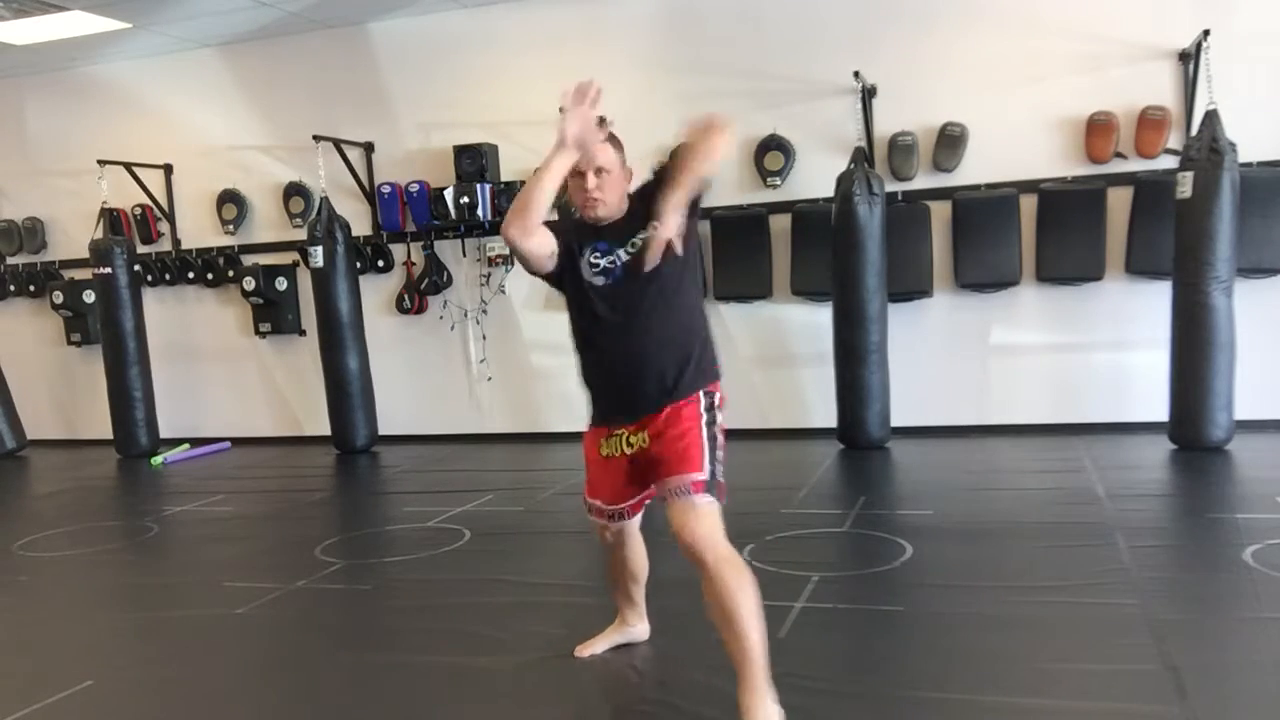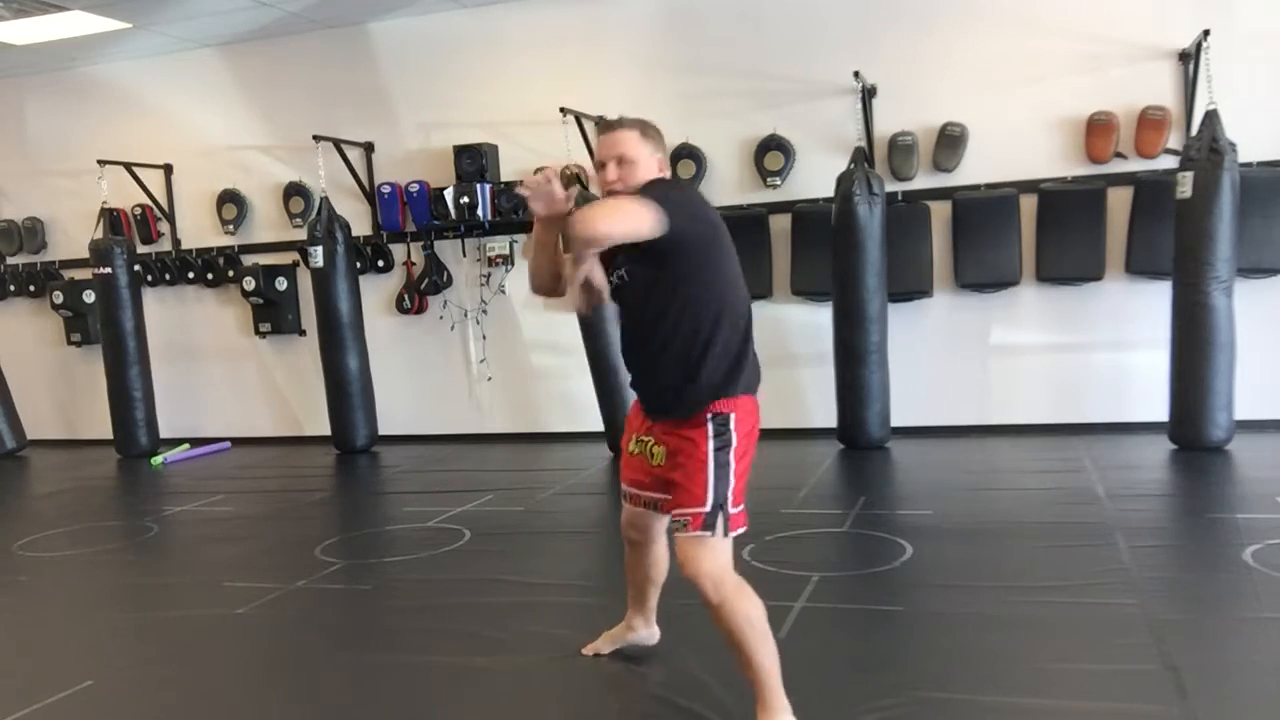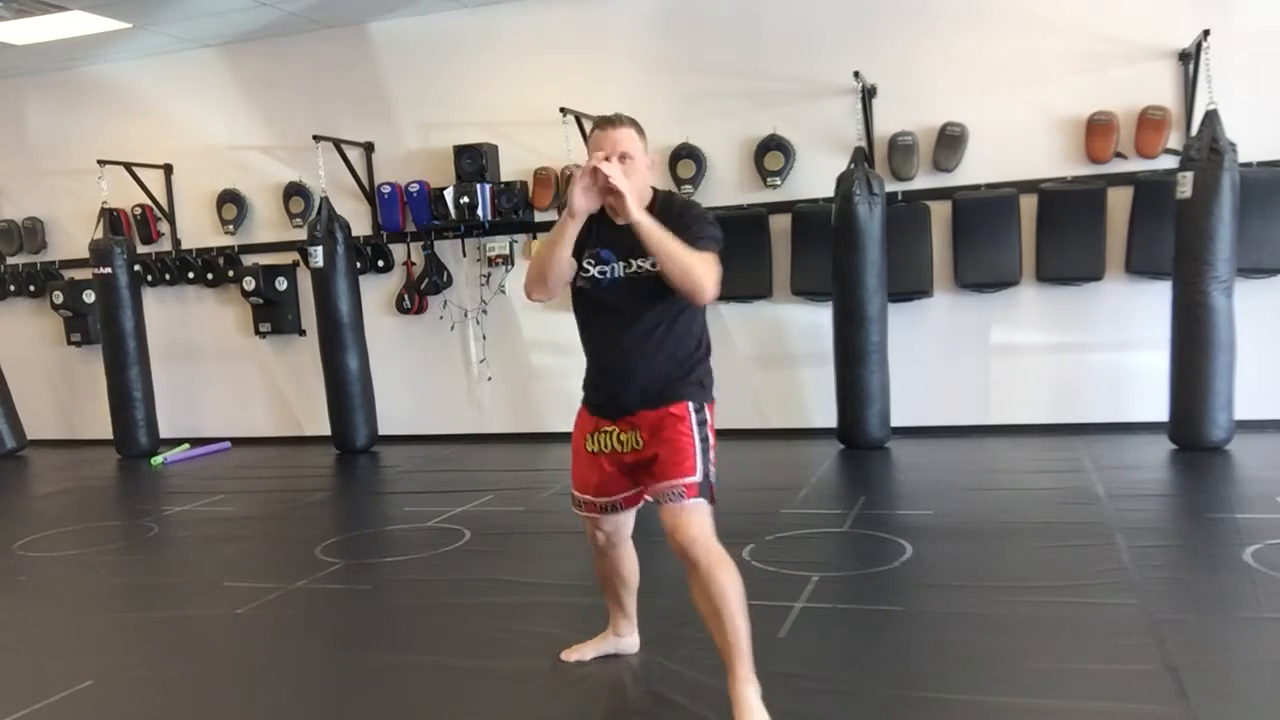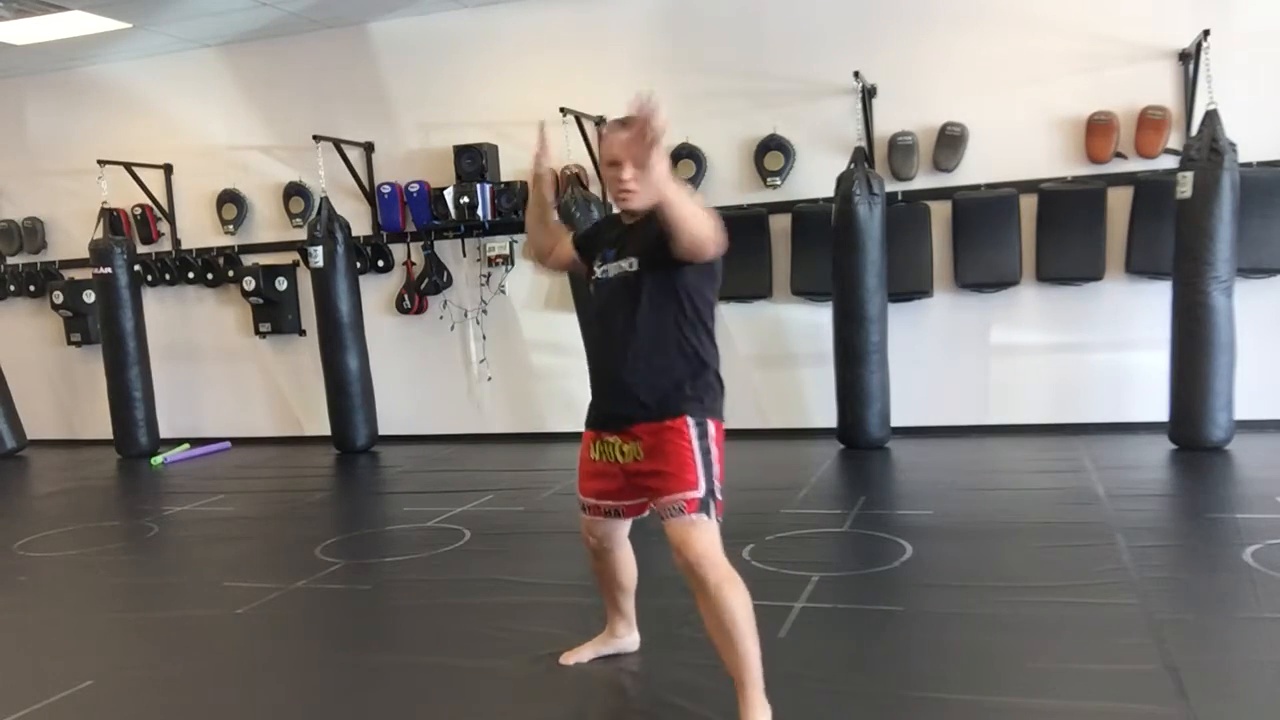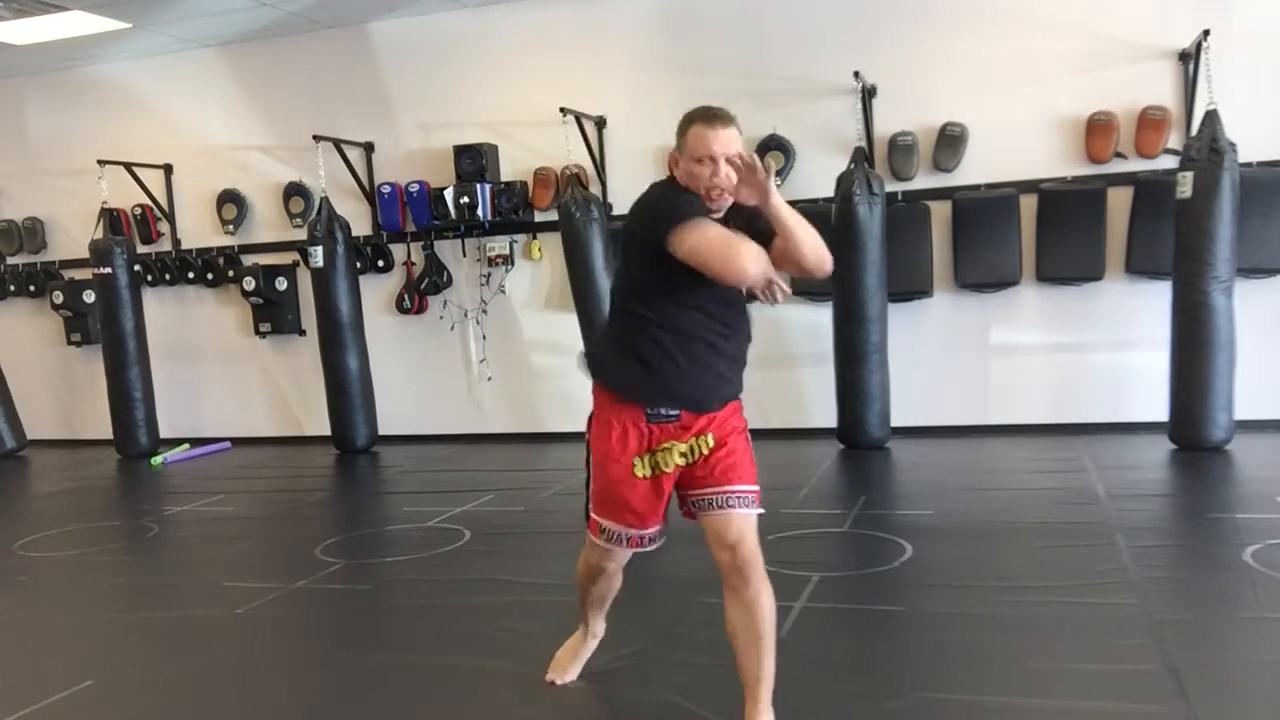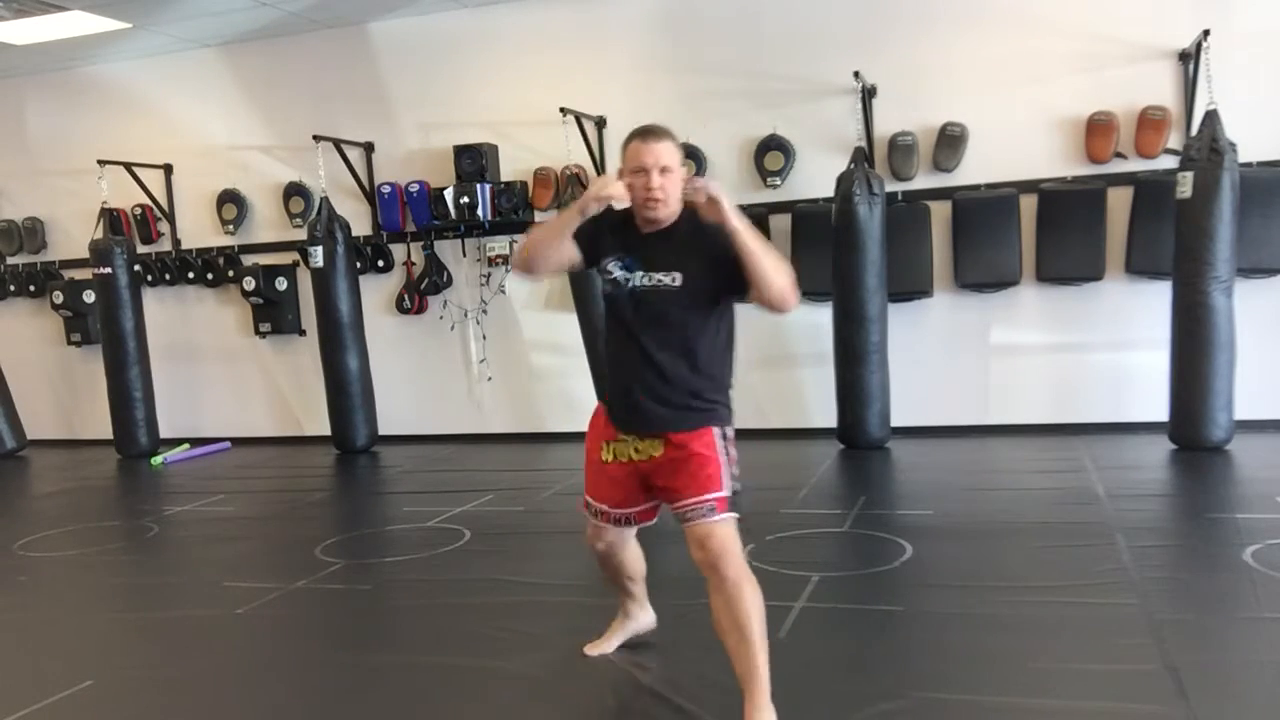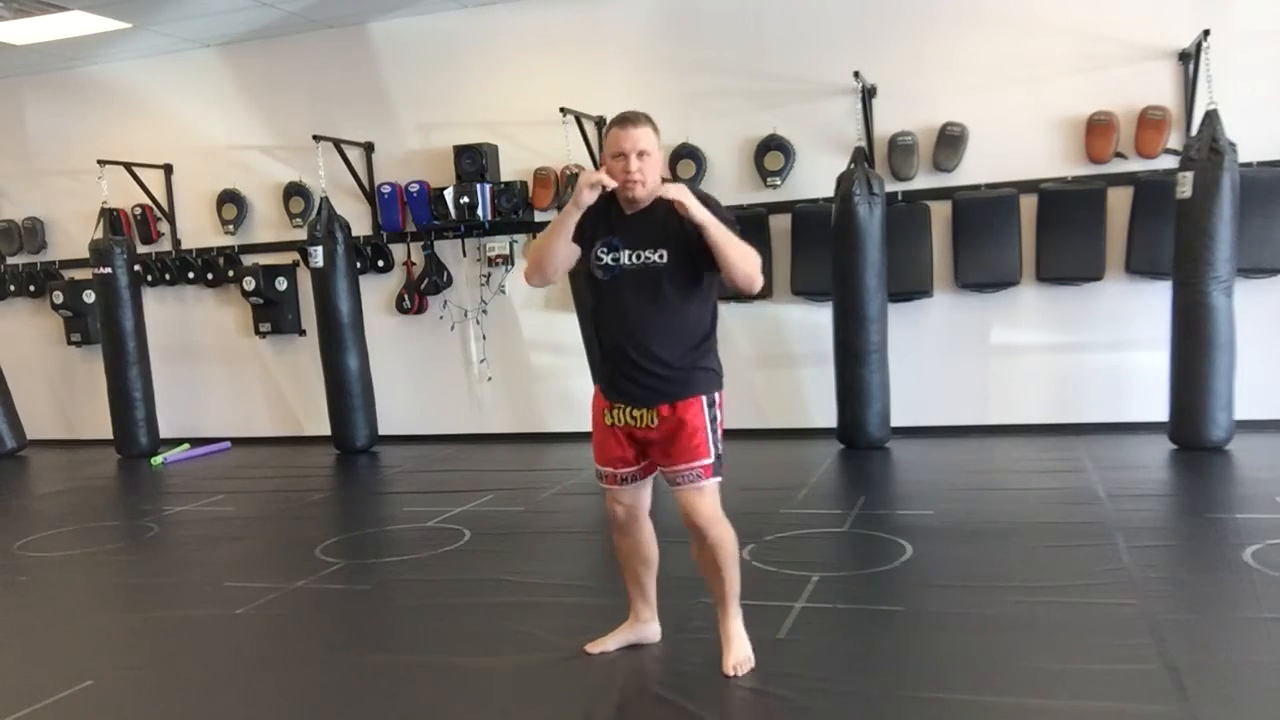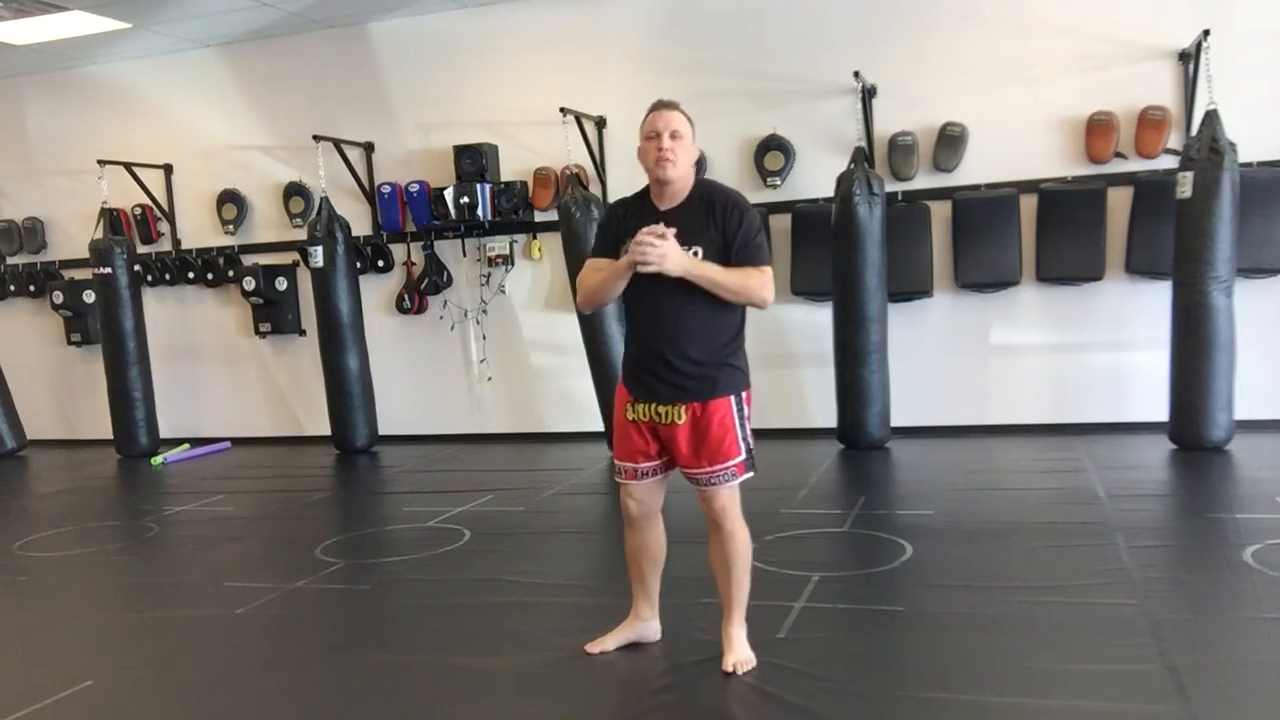
dt=0.4s
person 1, frame 1
left shoulder: (657, 207)
right shoulder: (566, 240)
left elbow: (716, 135)
right elbow: (518, 232)
left wrist: (673, 202)
right wrist: (567, 147)
left hip: (682, 402)
right hip: (614, 418)
left knee: (702, 539)
right knee: (616, 528)
right ankle: (631, 620)
person 1, frame 2
left shoulder: (676, 200)
right shoulder: (616, 243)
left elbow: (603, 226)
right elbow: (546, 283)
left wrist: (581, 253)
right wrist: (550, 216)
left hip: (713, 414)
right hip: (660, 409)
left knee: (706, 568)
right knee: (638, 525)
right ankle: (640, 623)
person 1, frame 3
left shoulder: (683, 214)
right shoulder: (585, 229)
left elbow: (702, 288)
right elbow: (538, 288)
left wrist: (636, 211)
right wrist: (575, 211)
left hip: (674, 405)
right hip: (603, 410)
left knee: (692, 537)
right knee: (603, 530)
right ankle: (621, 630)
person 1, frame 4
left shoulder: (678, 219)
right shoulder: (610, 231)
left elbow: (705, 241)
right elbow: (545, 251)
left wrist: (659, 173)
right wrist: (540, 189)
left hip: (679, 416)
right hip: (611, 419)
left knee: (699, 554)
right knee: (600, 533)
right ankle: (621, 630)
person 1, frame 5
left shoulder: (742, 216)
right shoulder: (662, 206)
left elbow: (818, 264)
right elbow: (740, 266)
left wrist: (768, 201)
right wrist: (764, 271)
left hip: (712, 413)
right hip: (634, 414)
left knee: (740, 555)
right knee: (607, 553)
right ankle: (587, 630)
person 1, frame 6
left shoulder: (712, 235)
right shoulder: (606, 228)
left elbow: (782, 298)
right elbow: (528, 263)
left wrist: (731, 221)
right wrist: (585, 208)
left hip: (693, 424)
right hip: (619, 420)
left knee: (718, 552)
right knee: (607, 540)
right ankle: (637, 612)
person 1, frame 7
left shoulder: (694, 209)
right shoulder: (594, 217)
left elbow: (751, 280)
right elbow: (537, 273)
left wrist: (701, 216)
right wrist: (575, 206)
left hip: (686, 391)
right hip: (618, 394)
left knee: (701, 514)
right knee: (623, 508)
left ankle: (731, 621)
right ankle: (643, 618)
person 1, frame 8
left shoulder: (728, 207)
right shoulder: (621, 217)
left elbow: (762, 291)
right elbow: (586, 298)
left wrist: (682, 263)
right wrist: (629, 262)
left hip: (712, 389)
right hip: (640, 390)
left knee: (722, 510)
right knee: (637, 506)
left ankle: (735, 629)
right ankle: (643, 617)
